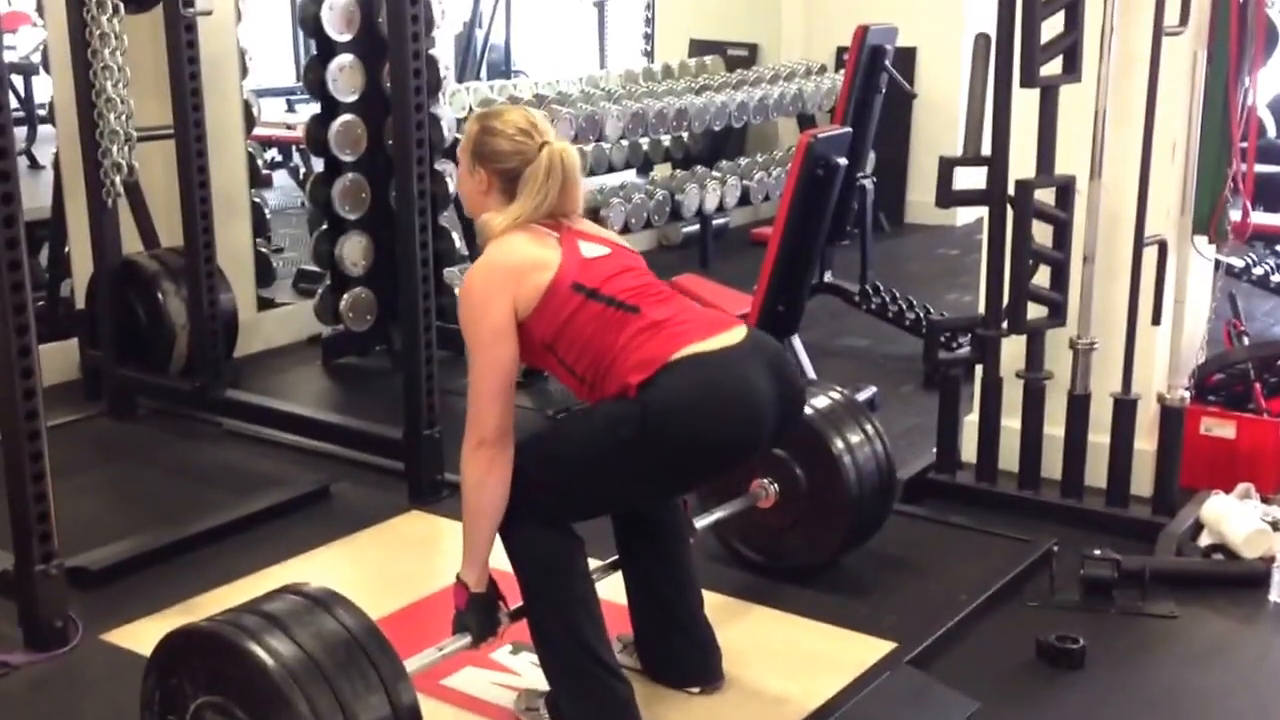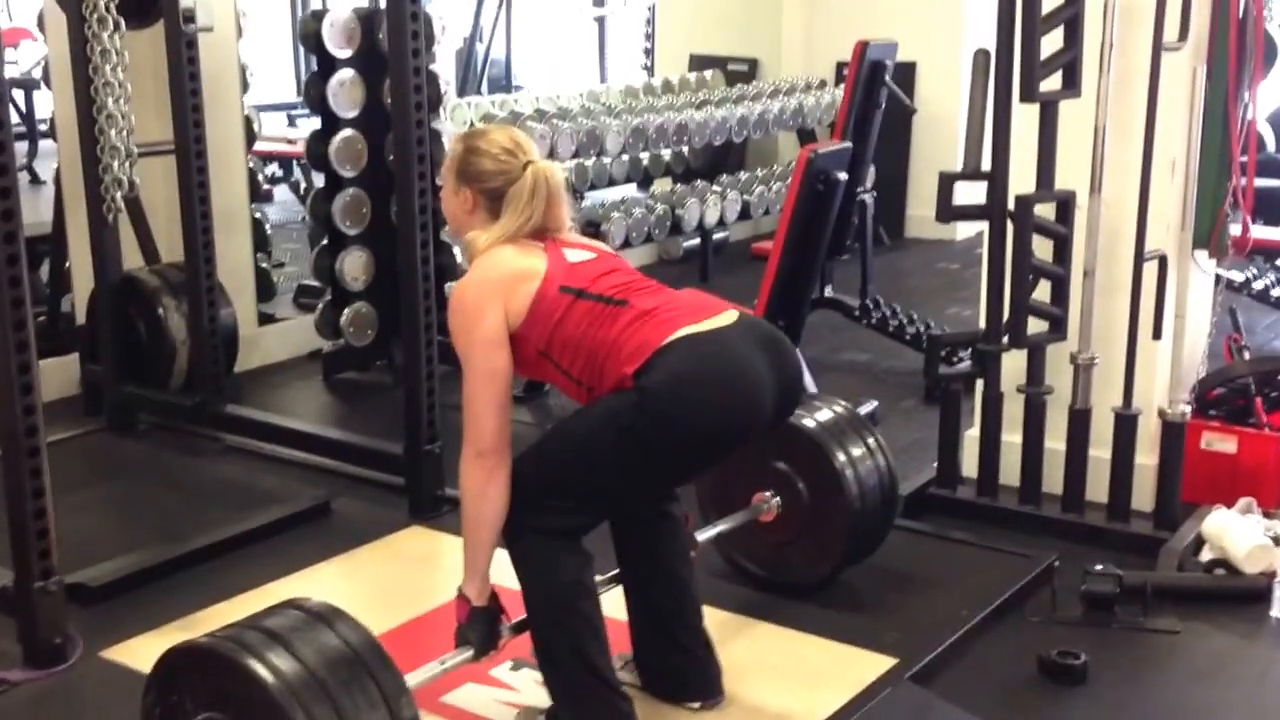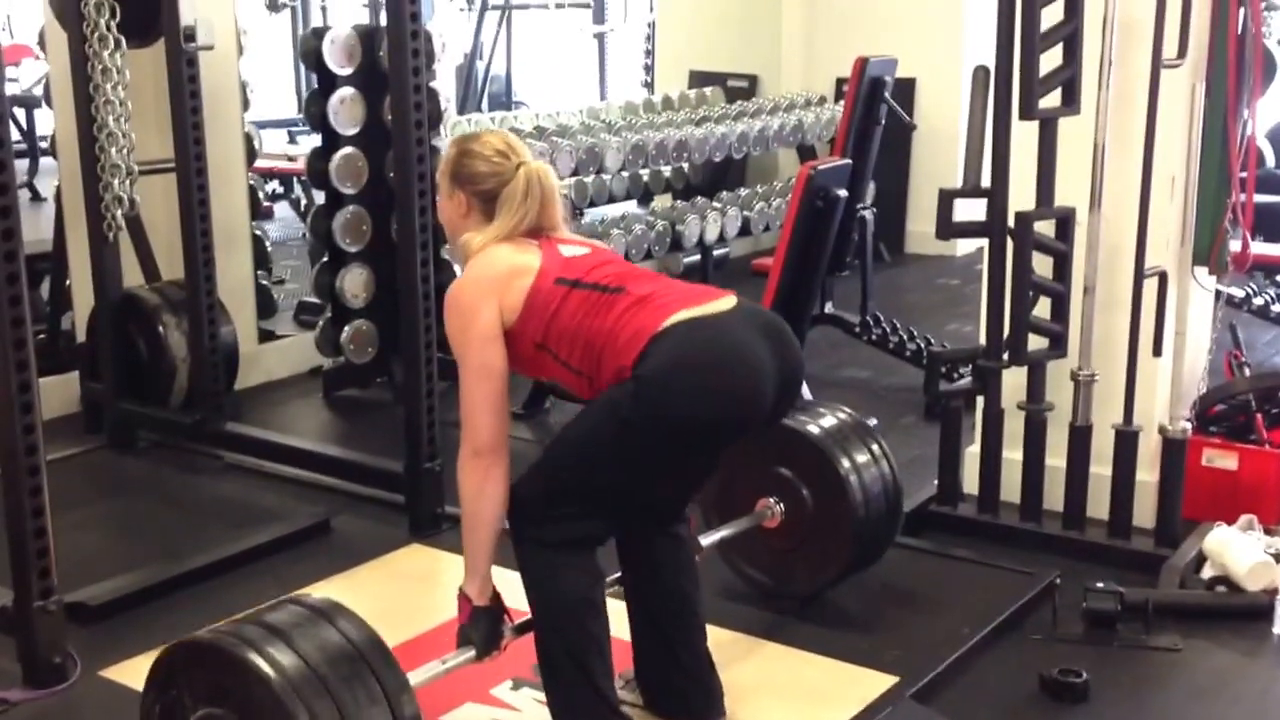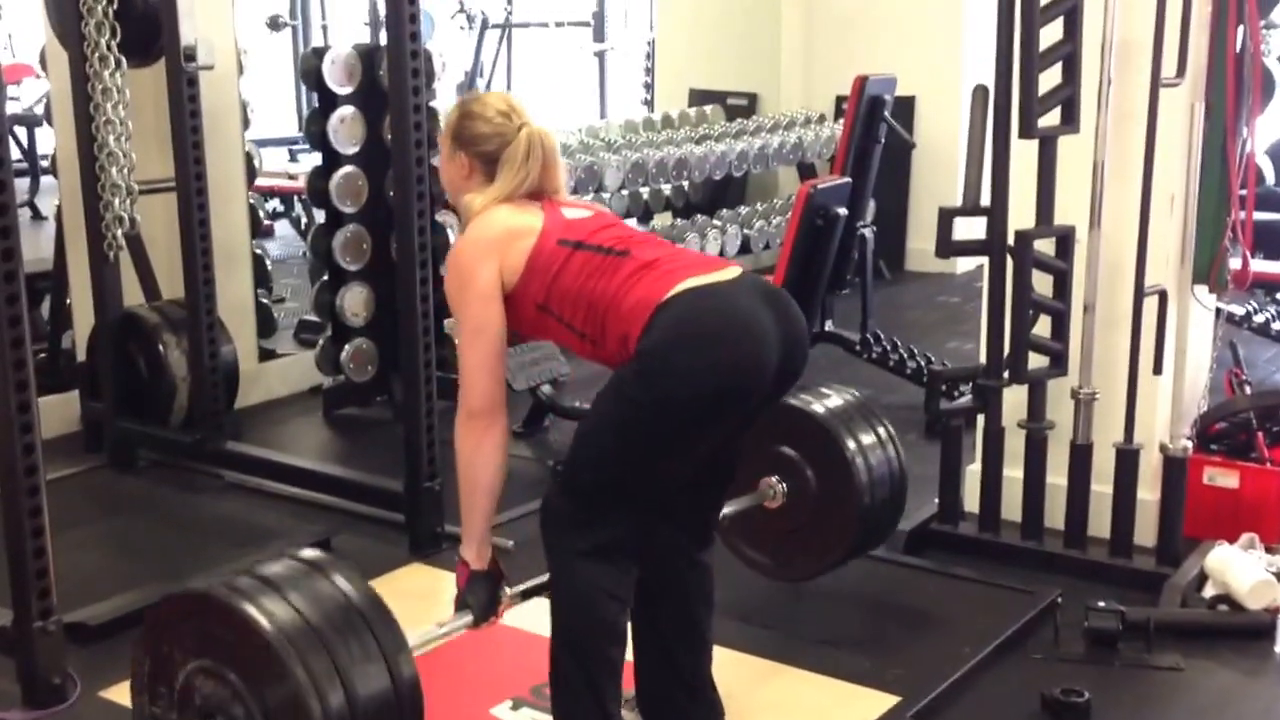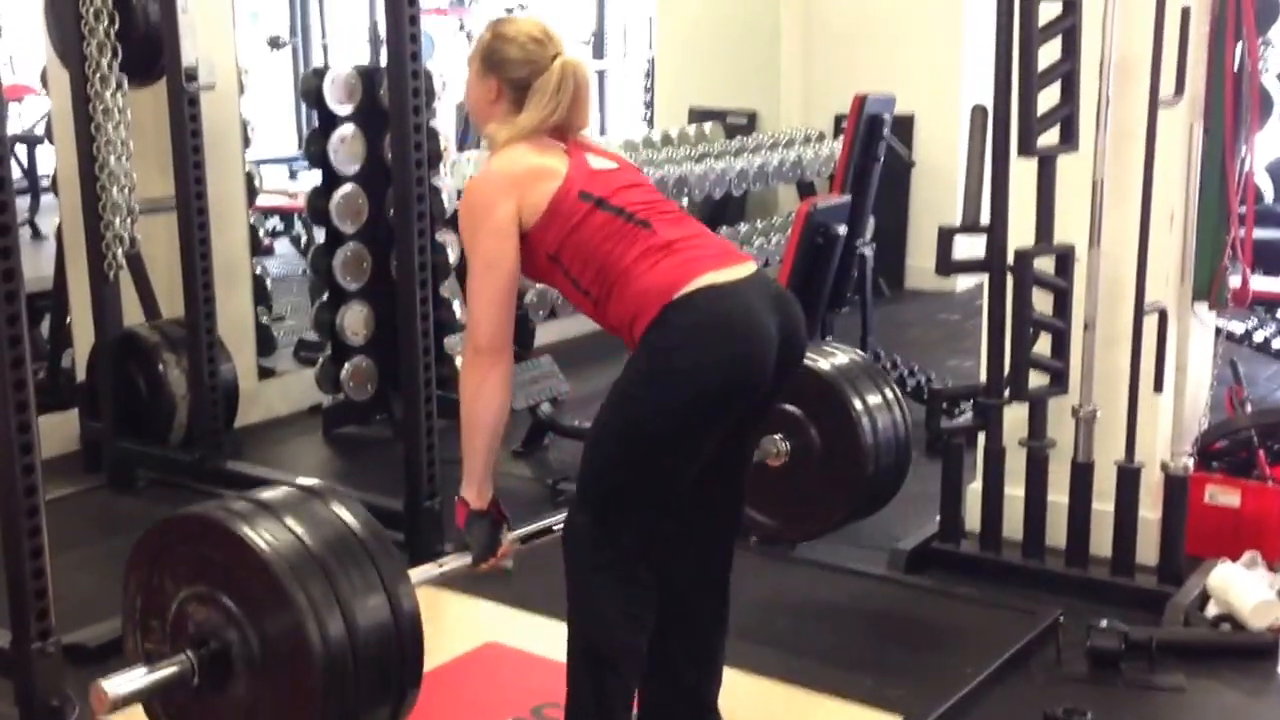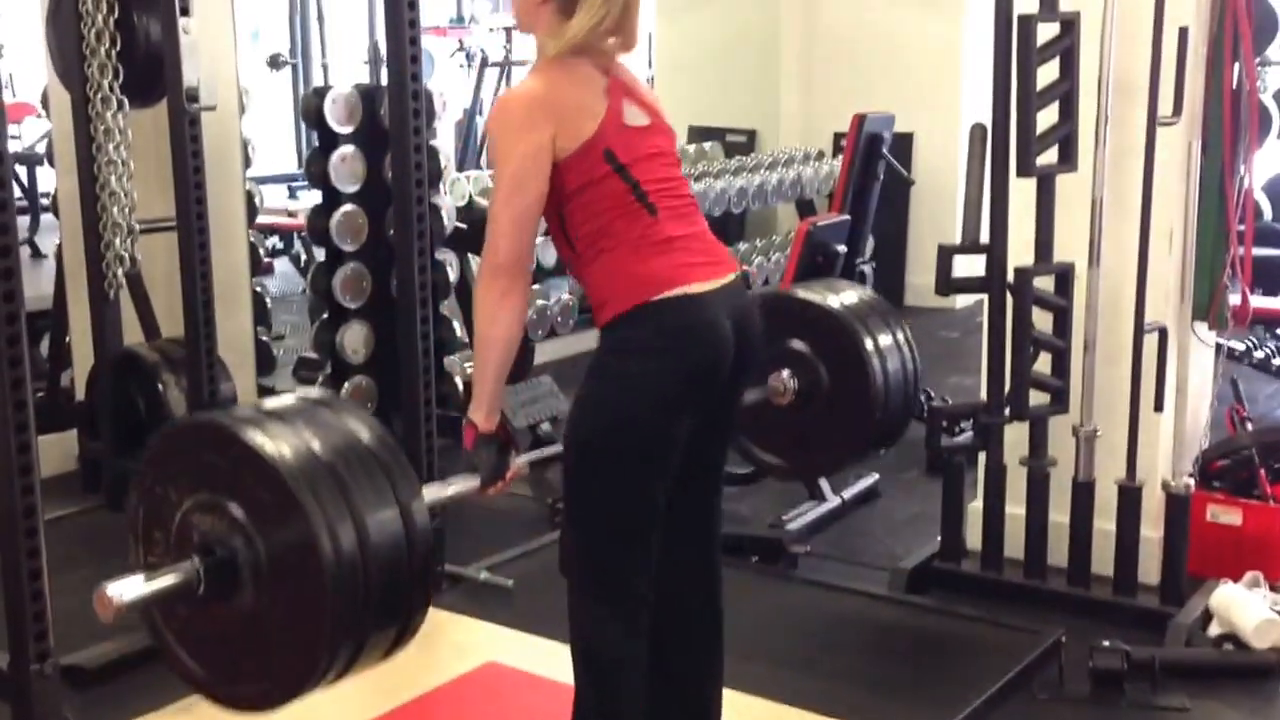
dt=0.3s
person 1, frame 1
left shoulder: (493, 274)
right shoulder: (587, 234)
left elbow: (489, 441)
left wrist: (473, 581)
left hip: (703, 401)
right hip: (770, 375)
left knee: (523, 497)
right knee: (629, 459)
right ankle: (683, 655)
person 1, frame 2
left shoulder: (481, 288)
right shoulder: (572, 249)
left elbow: (487, 454)
left wrist: (475, 592)
left hip: (699, 384)
right hip: (768, 359)
left knee: (534, 510)
right knee: (631, 478)
right ankle: (683, 672)
person 1, frame 3
left shoulder: (476, 288)
right shoulder: (567, 246)
left elbow: (484, 453)
left wrist: (477, 591)
left hip: (698, 371)
right hip: (769, 347)
left knee: (546, 522)
right knee: (643, 498)
person 1, frame 4
left shoulder: (477, 246)
right shoulder: (569, 212)
left elbow: (482, 415)
left wrist: (475, 555)
left hip: (700, 342)
right hip: (771, 318)
left knee: (583, 530)
right knee: (674, 520)
person 1, frame 5
left shoulder: (496, 183)
right shoulder: (593, 157)
left elbow: (489, 353)
left wrist: (476, 497)
left hip: (702, 335)
right hip: (771, 313)
left knee: (606, 550)
right knee: (694, 544)
person 1, frame 6
left shoulder: (532, 101)
right shoulder: (630, 84)
left elbow: (505, 272)
left wrist: (484, 420)
left hip: (655, 332)
right hip: (729, 313)
left knee: (606, 567)
right knee: (686, 548)
